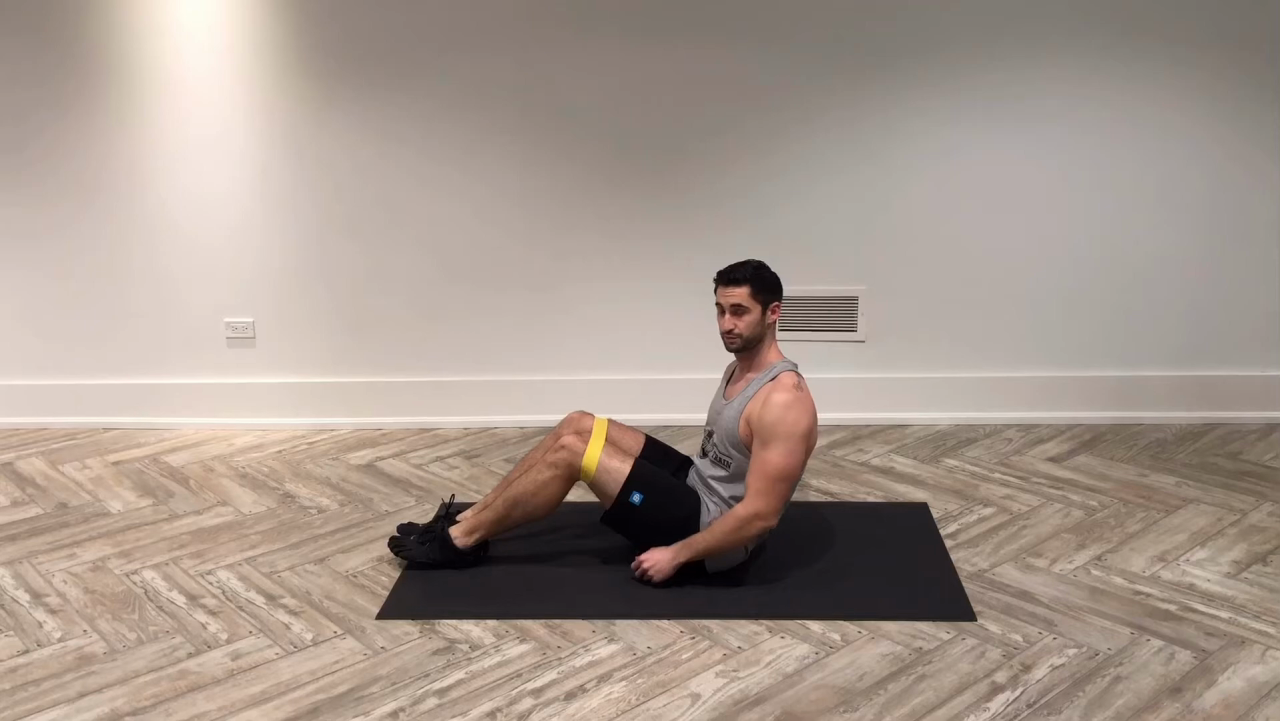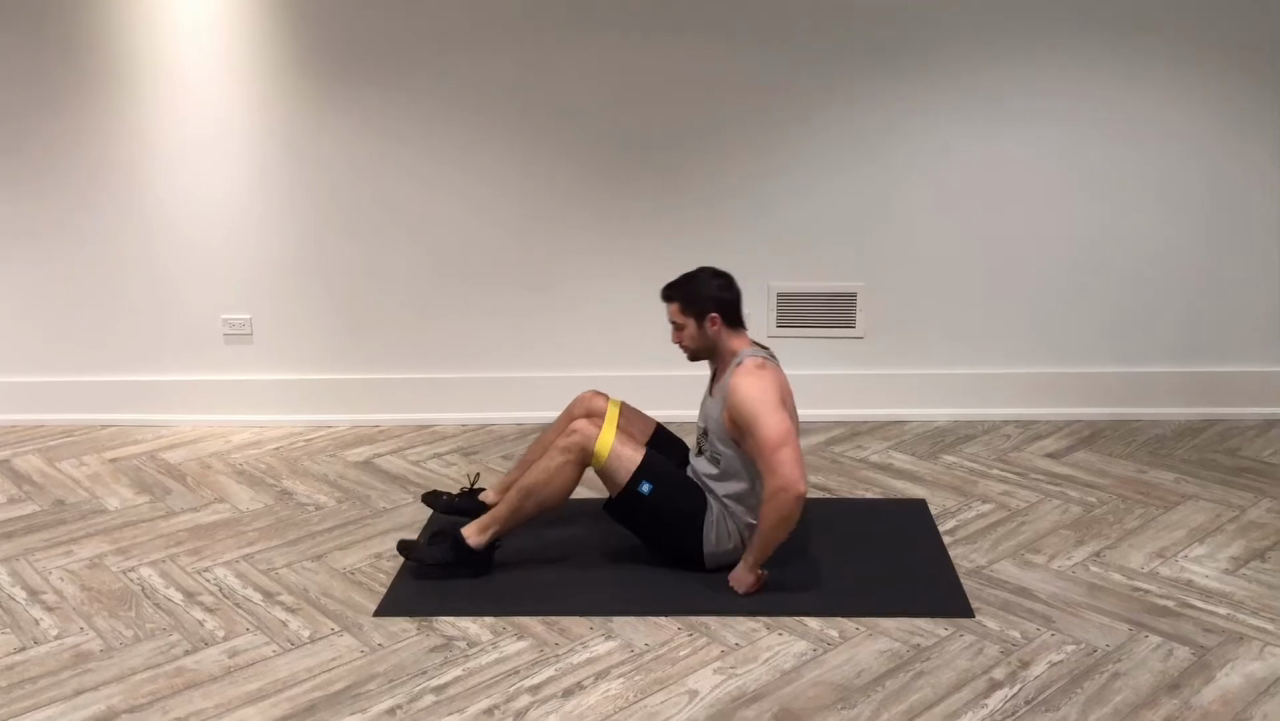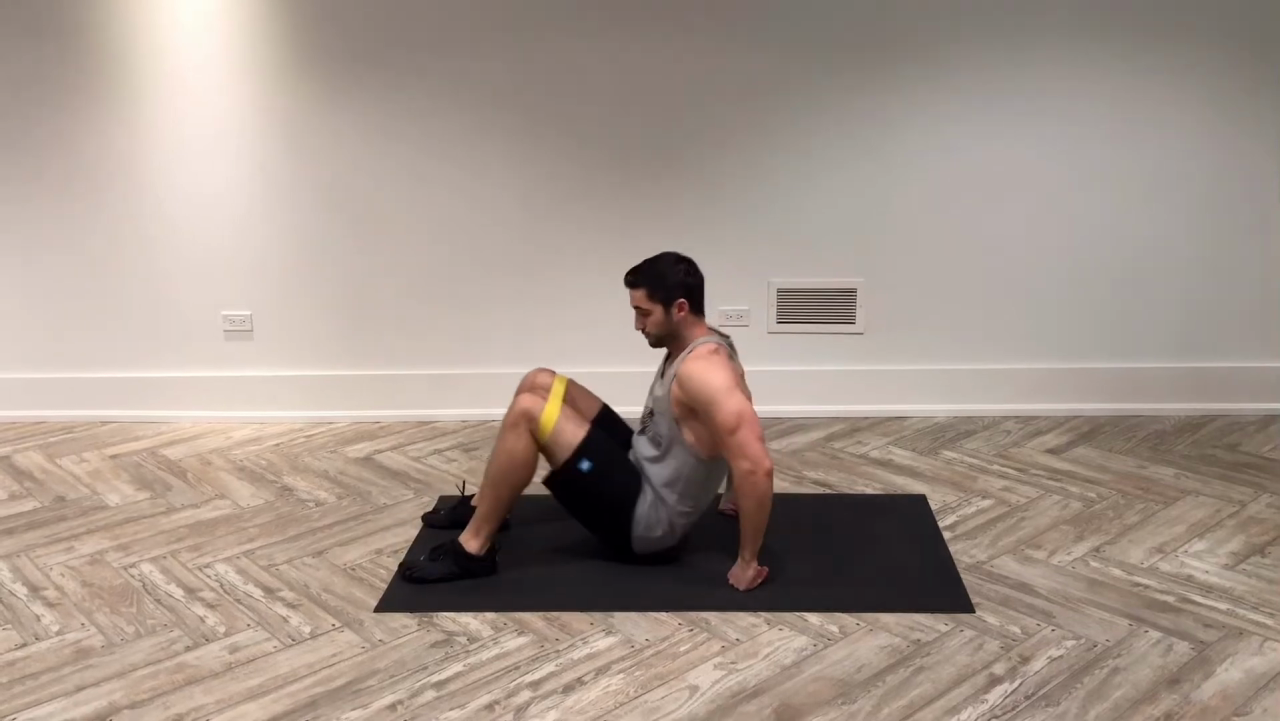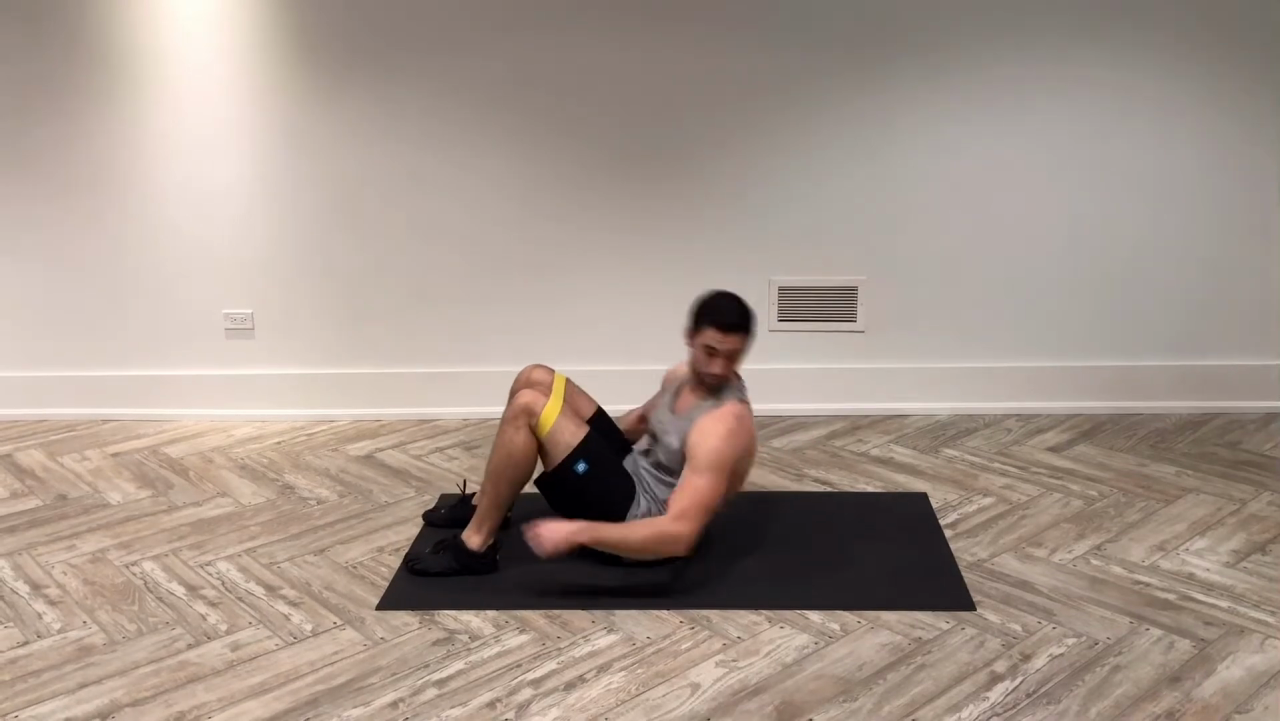
dt=0.5s
person 1, frame 1
left shoulder: (782, 400)
right shoulder: (742, 368)
left elbow: (760, 514)
left wrist: (675, 554)
left hip: (712, 536)
right hip: (697, 486)
left knee: (570, 451)
right knee: (577, 425)
left ankle: (462, 542)
right ankle: (470, 518)
person 1, frame 2
left shoulder: (749, 383)
right shoulder: (735, 359)
left elbow: (790, 487)
left wrist: (750, 565)
left hip: (716, 530)
right hip: (701, 484)
left knee: (580, 438)
right knee: (590, 405)
left ankle: (473, 544)
right ankle: (491, 499)
person 1, frame 3
left shoulder: (702, 368)
right shoulder: (703, 344)
left elbow: (756, 466)
right elbow: (738, 427)
left wrist: (748, 562)
right wrist: (740, 500)
left hip: (647, 516)
left knee: (527, 410)
right knee: (539, 383)
left ankle: (472, 549)
right ankle: (484, 503)
person 1, frame 4
left shoulder: (725, 425)
right shoulder: (684, 377)
left elbow: (678, 535)
left wrist: (575, 532)
left hip: (637, 517)
left knee: (527, 402)
right knee: (537, 381)
left ankle: (474, 546)
right ankle: (486, 504)
